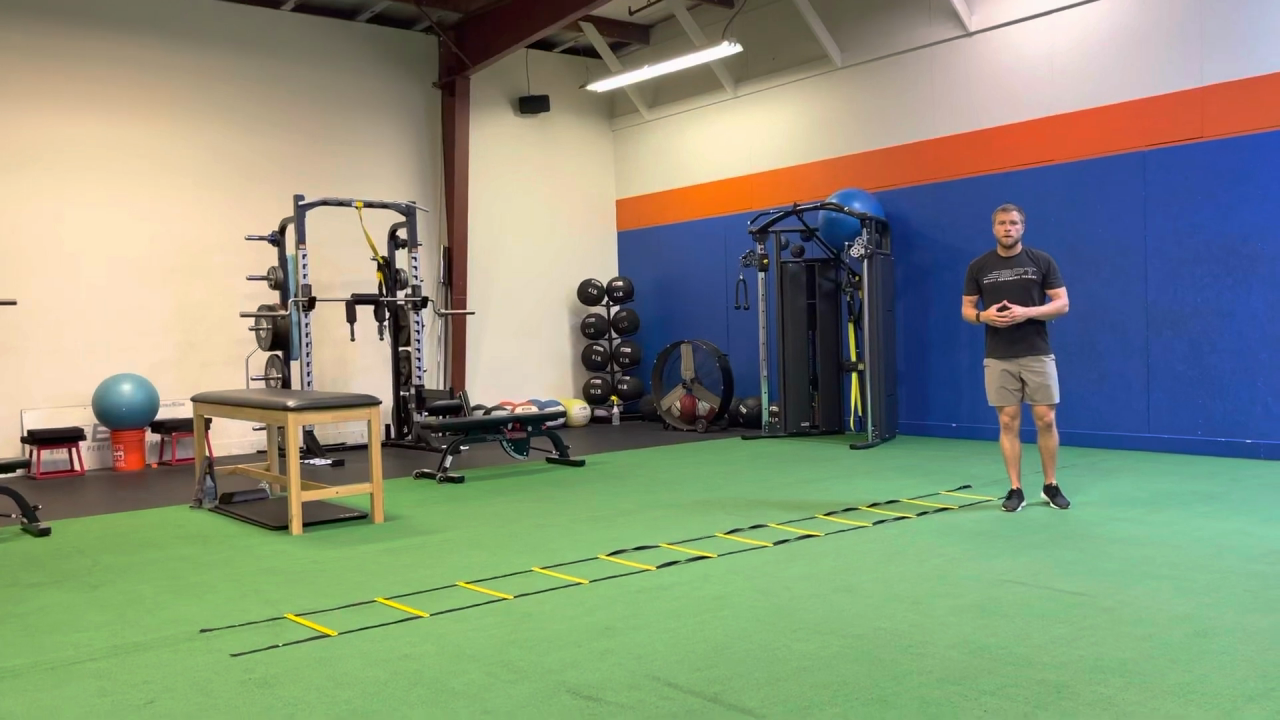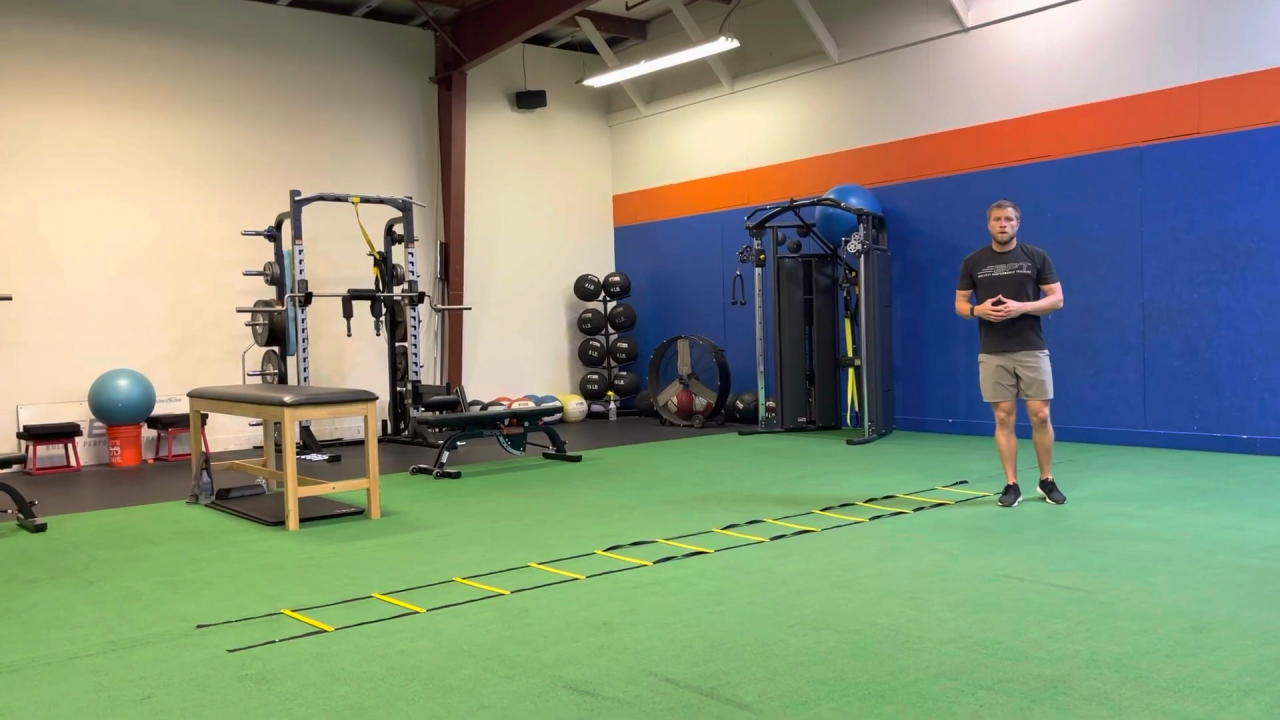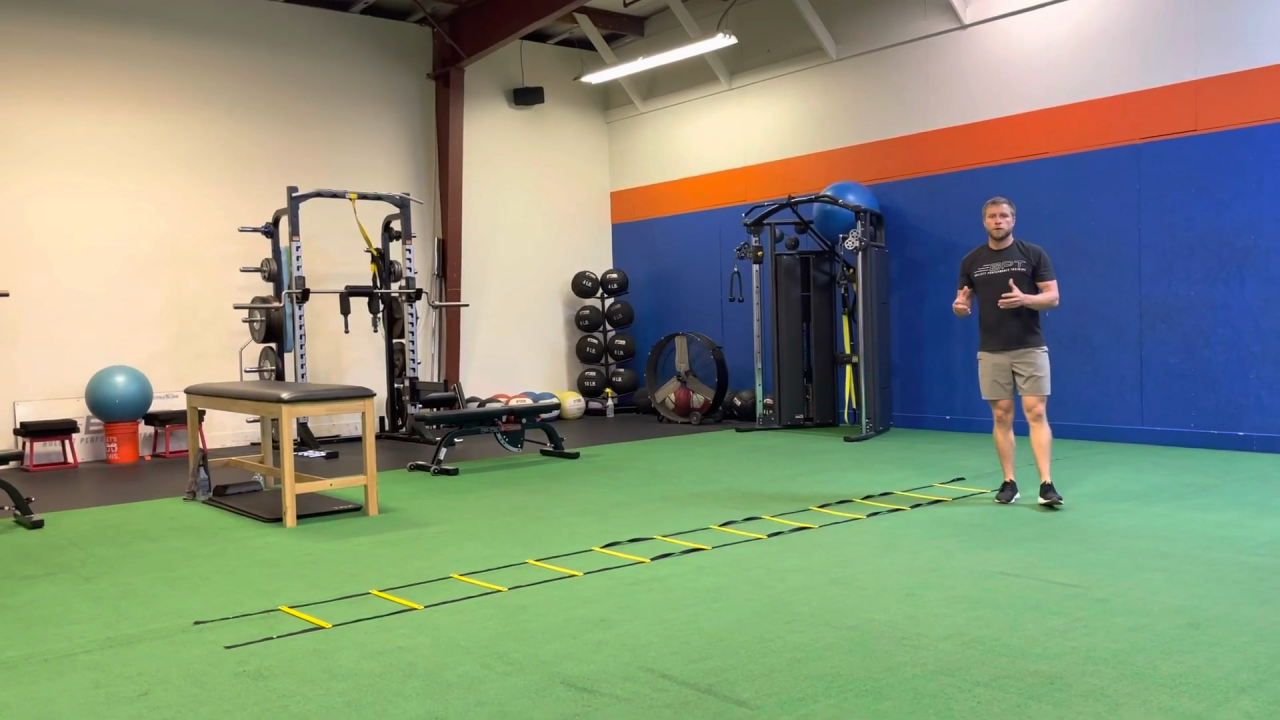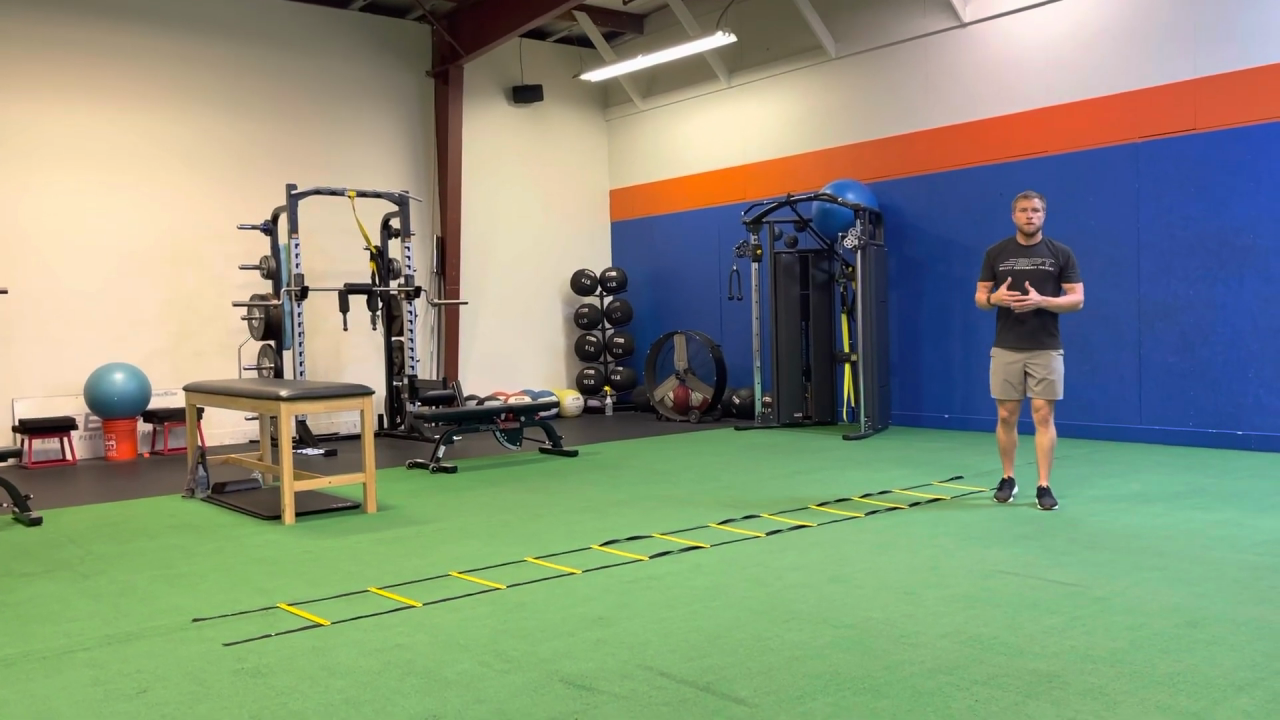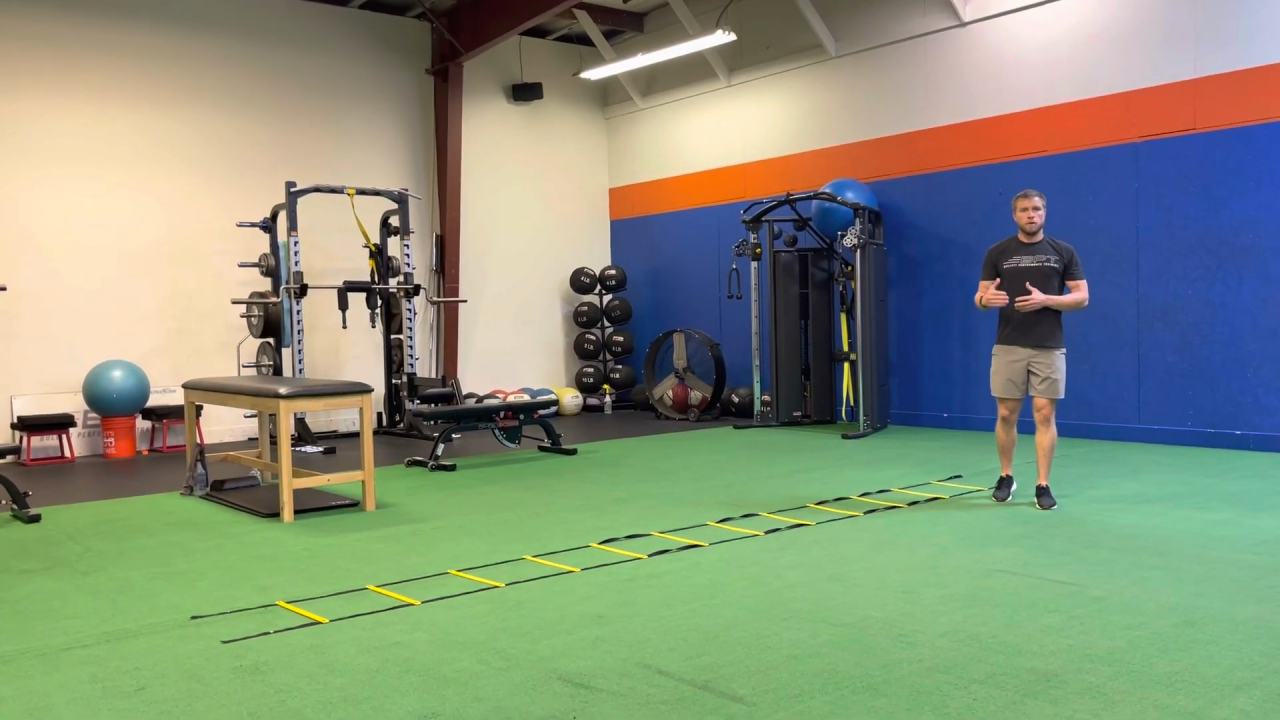
dt=0.7s
person 1, frame 1
left shoulder: (1042, 261)
right shoulder: (978, 266)
left elbow: (1062, 304)
right elbow: (967, 308)
left wrist: (1027, 312)
right wrist: (983, 316)
left hip: (1038, 355)
right hip: (998, 358)
left knee: (1046, 420)
right knee: (1008, 422)
left ankle: (1050, 485)
right ankle: (1015, 489)
person 1, frame 2
left shoulder: (1037, 257)
right shoulder: (973, 262)
left elbow: (1057, 299)
right elbow: (960, 304)
left wrist: (1022, 307)
right wrist: (978, 310)
left hip: (1032, 350)
right hip: (993, 353)
left knee: (1040, 416)
right knee: (1004, 418)
left ankle: (1047, 481)
right ankle: (1011, 484)
person 1, frame 3
left shoulder: (1034, 254)
right shoulder: (971, 260)
left elbow: (1053, 297)
right elbow: (962, 303)
left wrist: (1025, 299)
right wrist: (959, 306)
left hip: (1030, 348)
right hip: (991, 351)
left knee: (1036, 413)
right knee: (1002, 416)
left ankle: (1046, 483)
right ankle: (1009, 481)
person 1, frame 4
left shoulder: (1061, 254)
right shoulder: (995, 253)
left elbow: (1077, 300)
right elbow: (980, 298)
left wrist: (1040, 301)
right wrist: (994, 298)
left hip: (1046, 349)
right hip: (1006, 349)
left knee: (1044, 415)
right knee: (1006, 416)
left ankle: (1043, 485)
right ankle: (1008, 478)
person 1, frame 5
left shoulder: (1063, 252)
right shoulder: (997, 252)
left elbow: (1082, 297)
right elbow: (981, 295)
left wrist: (1045, 299)
right wrist: (985, 299)
left hip: (1049, 347)
right hip: (1008, 347)
left knee: (1045, 415)
right knee: (1006, 414)
left ankle: (1043, 485)
right ankle: (1006, 477)
